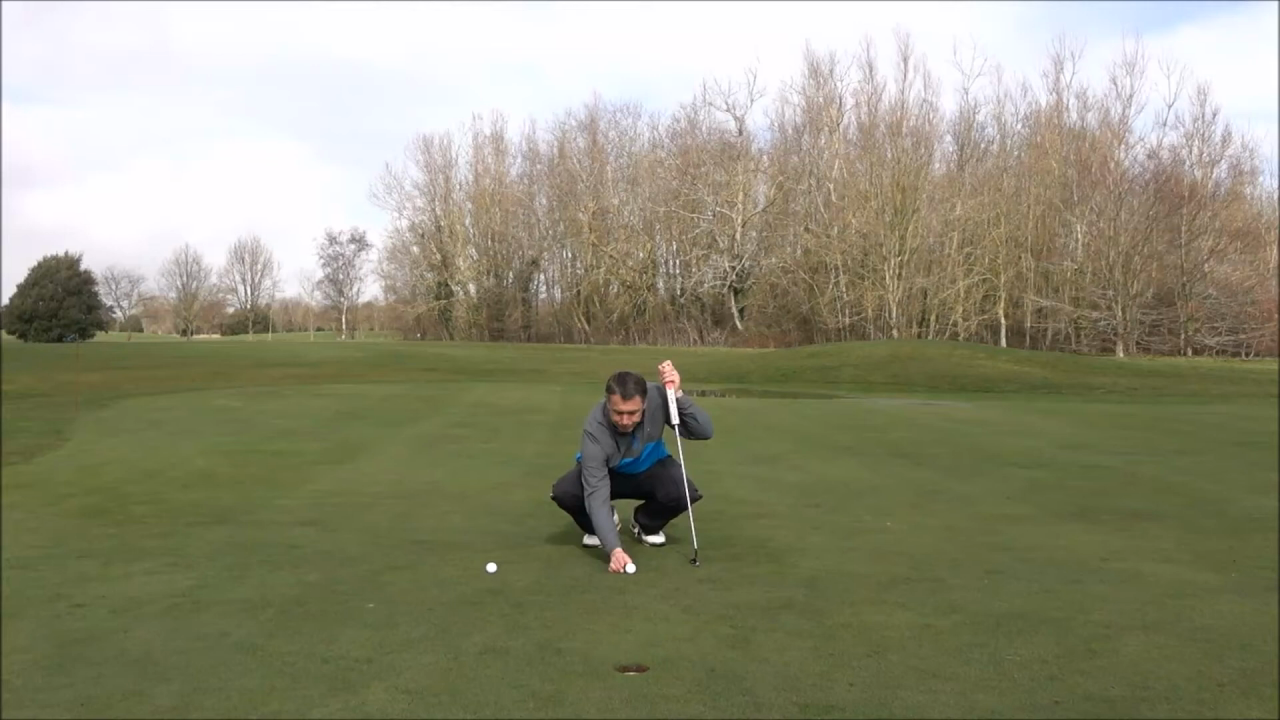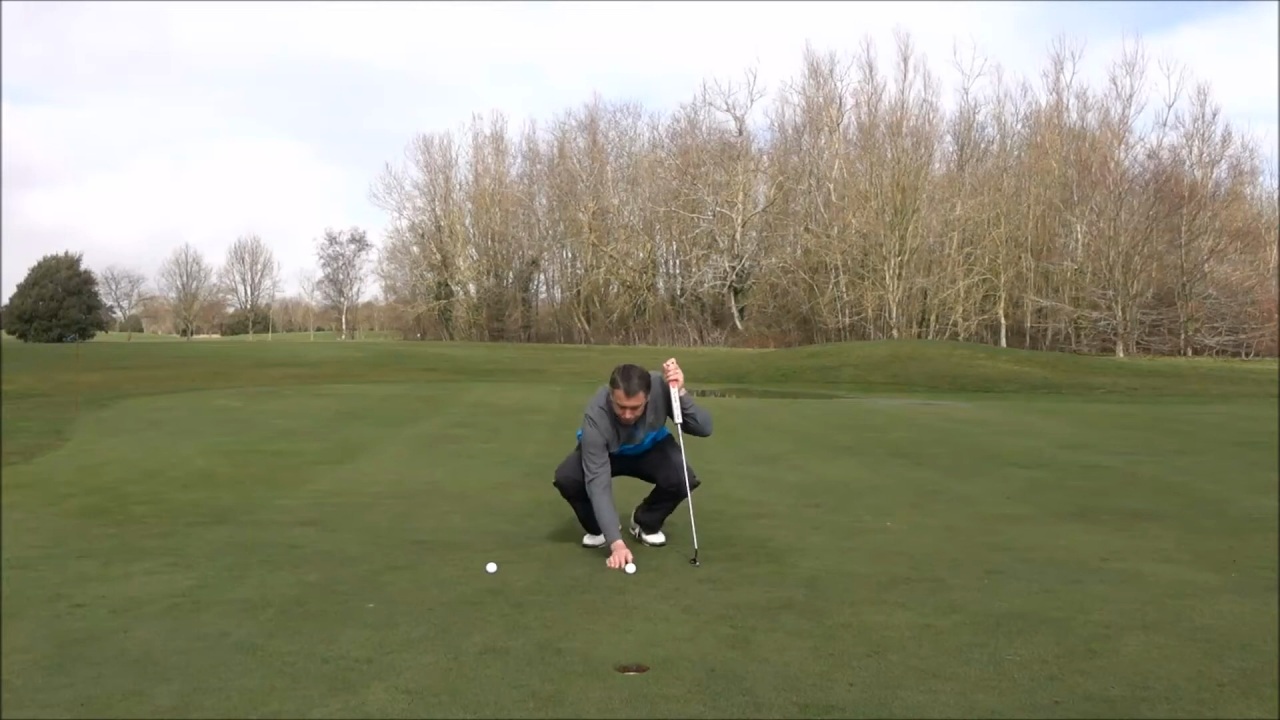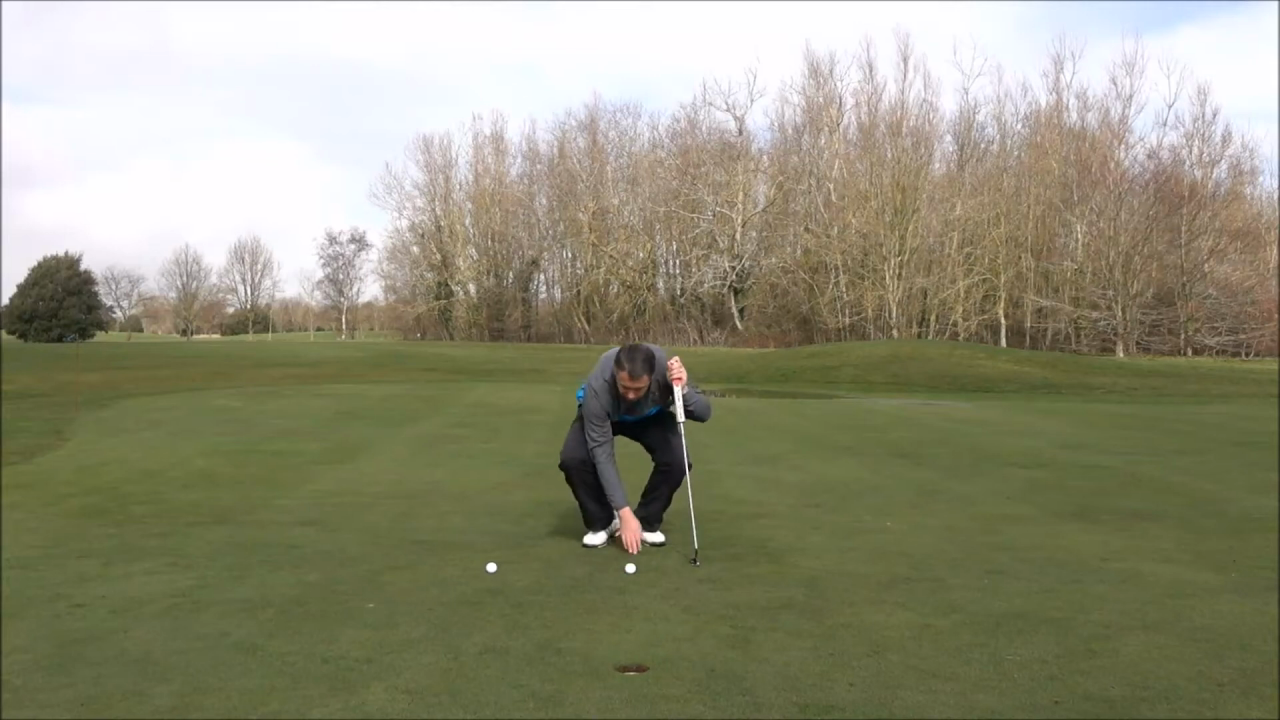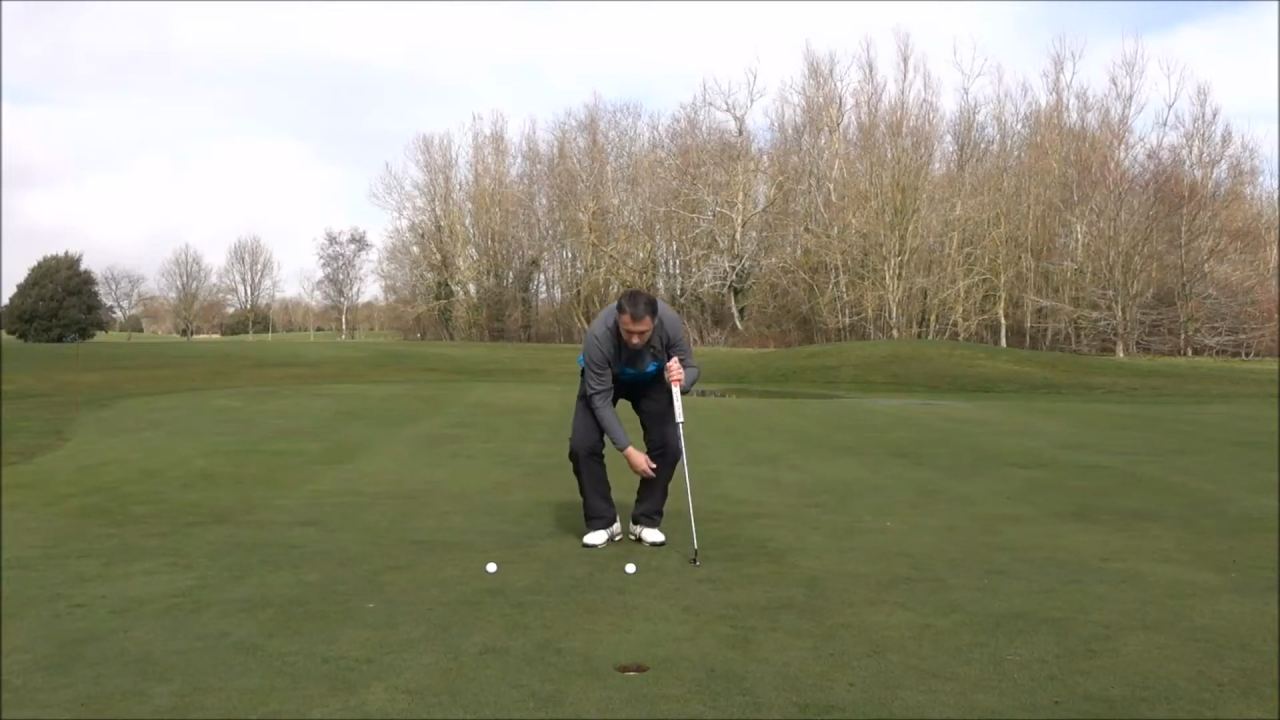
dt=0.2s
person 1, frame 1
left shoulder: (658, 397)
right shoulder: (596, 428)
left elbow: (704, 432)
right elbow: (596, 493)
left wrist: (678, 394)
right wrist: (614, 549)
left hip: (650, 468)
right hip: (606, 474)
left knee: (683, 494)
right knee: (564, 493)
left ankle: (646, 523)
right ankle: (601, 524)
person 1, frame 2
left shoulder: (661, 387)
right shoulder: (597, 414)
left elbow: (704, 429)
right elbow: (598, 482)
left wrist: (681, 392)
right wrist: (616, 543)
left hip: (652, 449)
right hip: (608, 458)
left knee: (683, 480)
right knee: (566, 478)
left ankle: (647, 522)
right ankle: (598, 526)
person 1, frame 3
left shoulder: (666, 365)
right shoulder: (599, 385)
left elbow: (703, 412)
right elbow: (602, 453)
left wrist: (683, 390)
right wrist: (624, 512)
left hip: (652, 417)
right hip: (603, 418)
left knee: (676, 460)
right knee: (573, 459)
left ankle: (648, 521)
right ankle: (601, 522)
person 1, frame 4
left shoulder: (669, 321)
right shoulder: (599, 334)
left elbow: (691, 369)
right elbow: (601, 398)
left wrist: (682, 378)
right wrist: (627, 450)
left hip: (651, 380)
right hip: (603, 381)
left knee: (667, 445)
right knee: (583, 445)
left ankle: (645, 520)
right ankle: (603, 522)
